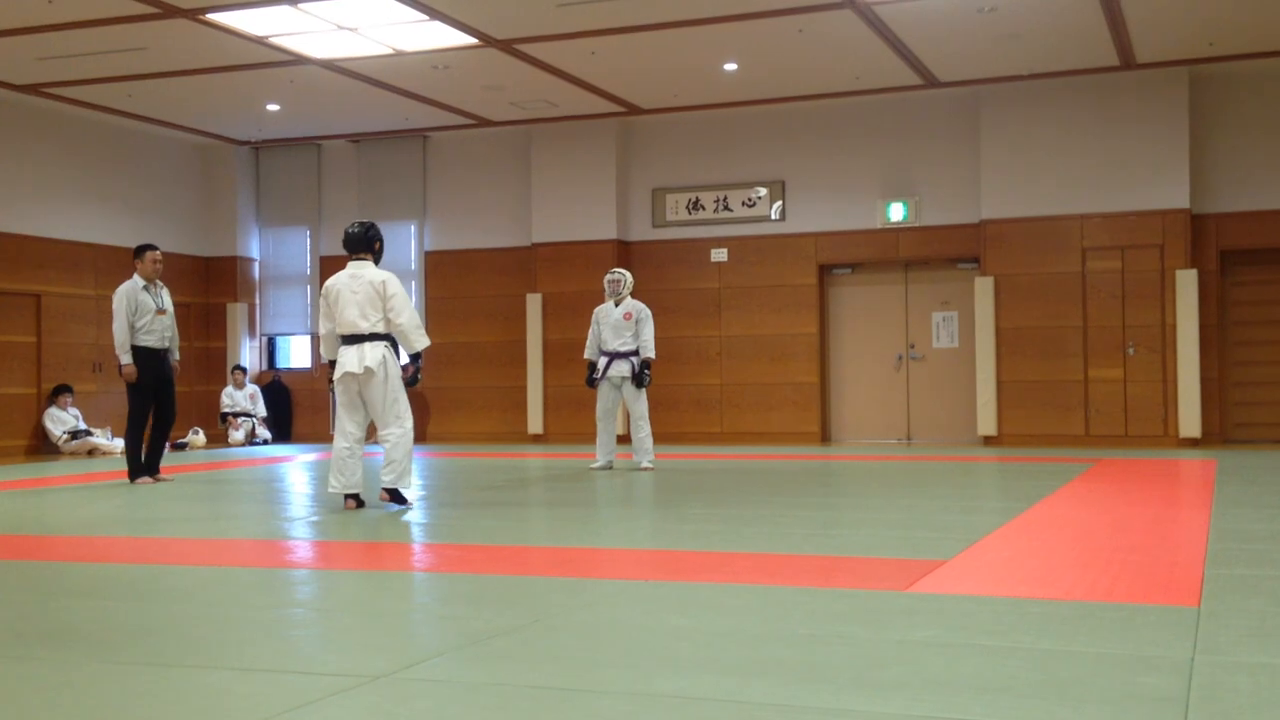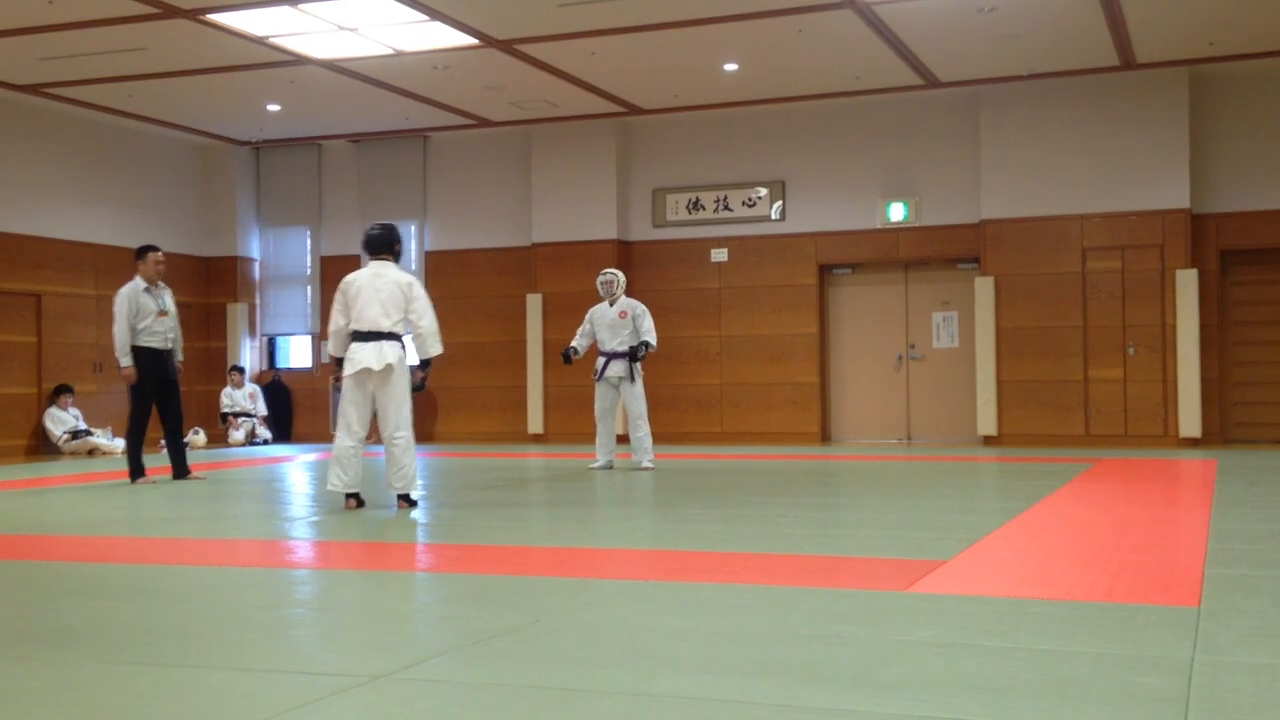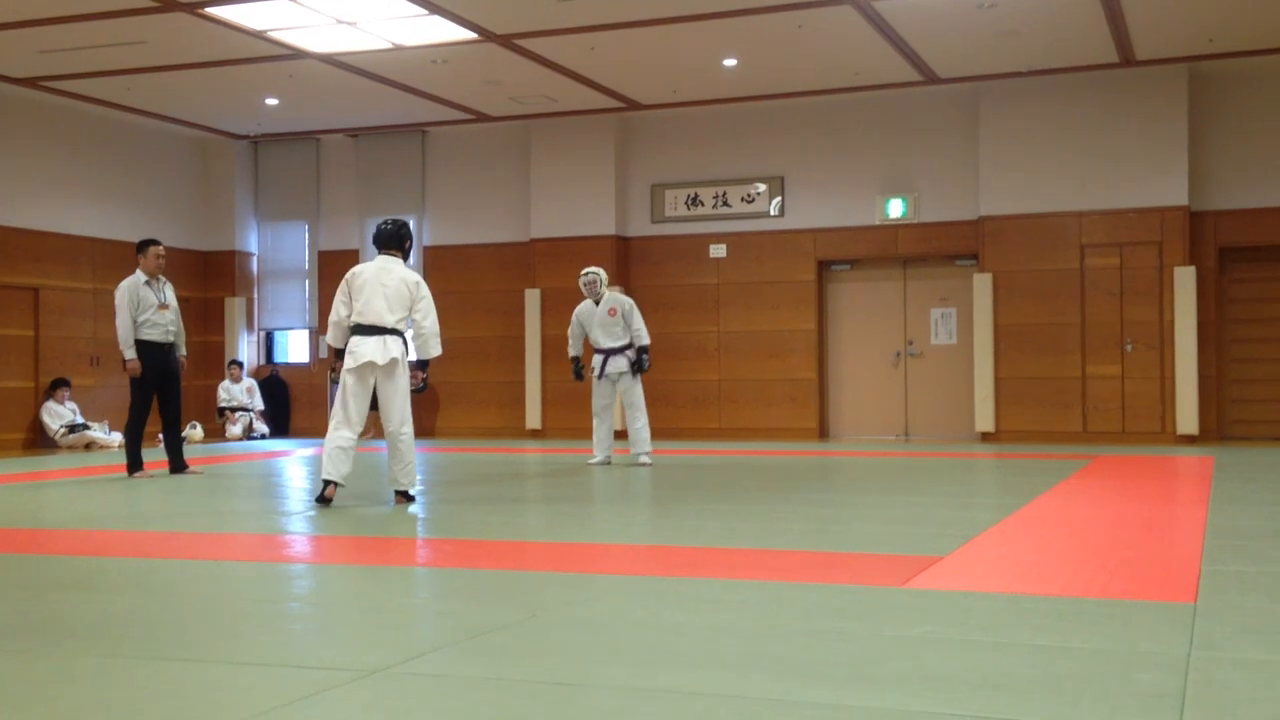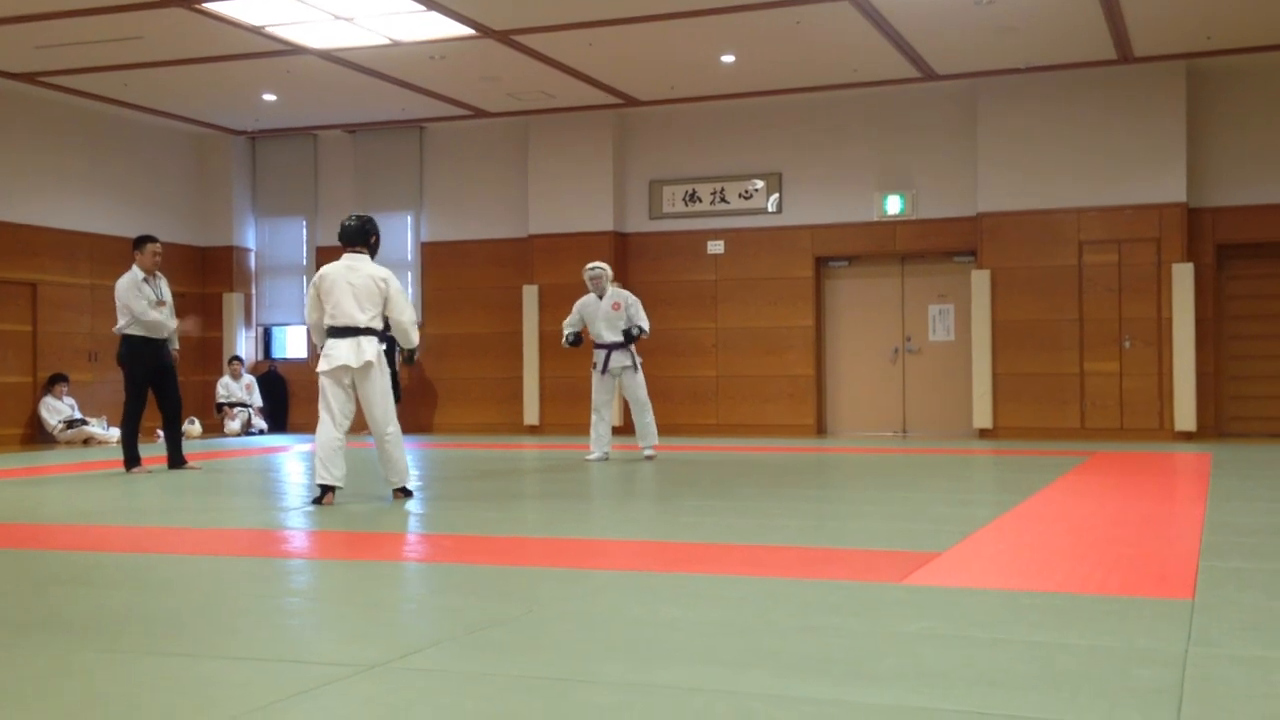
dt=0.4s
person 1, frame 1
left shoulder: (331, 284)
right shoulder: (385, 279)
left elbow: (326, 330)
right elbow: (405, 322)
left wrist: (332, 365)
right wrist: (415, 358)
left hip: (346, 357)
right hip: (378, 356)
left knee: (348, 429)
right knee: (396, 424)
left ankle: (350, 494)
right ankle: (390, 486)
person 1, frame 2
left shoulder: (350, 281)
right shoulder: (407, 281)
left elbow: (337, 326)
right elbow: (424, 325)
left wrist: (339, 363)
right wrist: (424, 364)
left hip: (357, 355)
right hip: (391, 355)
left knee: (349, 428)
right knee: (397, 429)
left ankle: (351, 493)
right ankle: (402, 494)
person 1, frame 3
left shoulder: (356, 273)
right shoulder: (413, 279)
left elbow: (338, 318)
right elbow: (426, 326)
left wrist: (338, 354)
right wrist: (422, 364)
left hip: (358, 348)
right hip: (392, 351)
left knee: (345, 421)
right knee: (399, 424)
left ankle: (330, 483)
right ankle: (402, 489)
person 1, frame 4
left shoulder: (324, 274)
right shoulder: (382, 275)
left elbow: (313, 319)
right elbow: (403, 319)
right wrist: (410, 347)
left hip: (334, 350)
right hip: (368, 350)
left knee: (331, 422)
right knee: (384, 422)
left ankle: (327, 488)
right ankle: (399, 485)
person 2, frame 1
left shoulder: (163, 291)
right shoulder: (127, 291)
right elbow: (122, 329)
left wrist: (174, 356)
right wrist: (126, 362)
left hip: (161, 358)
right hip: (141, 358)
left knee: (166, 414)
right knee: (138, 417)
left ankle: (151, 468)
right ankle: (136, 472)
person 2, frame 2
left shoulder: (165, 292)
right shoulder: (129, 293)
left elbow: (174, 327)
right elbow: (122, 330)
left wrist: (178, 357)
right wrist: (126, 363)
left hip: (164, 359)
right hip: (142, 359)
left knee: (174, 416)
right knee: (139, 417)
left ankle: (181, 468)
right ankle: (137, 472)
person 2, frame 3
left shoulder: (167, 287)
right shoulder: (129, 286)
left elbow: (177, 321)
right elbow: (125, 324)
left wrist: (181, 352)
right wrist: (130, 357)
left hip: (167, 353)
right hip: (145, 353)
left knee: (172, 411)
right knee: (140, 411)
left ankle: (178, 463)
right ankle: (135, 466)
person 2, frame 4
left shoulder: (161, 280)
right shoulder: (127, 283)
right elbow: (145, 315)
left wrist: (173, 345)
right wrist: (177, 326)
left hip: (160, 347)
right hip: (137, 348)
left knee: (172, 404)
right knee: (135, 406)
left ankle: (176, 458)
right ankle: (132, 461)
person 3, frame 1
left shoulder: (639, 309)
right shoulder: (600, 311)
left elbow: (646, 341)
right elbow: (593, 341)
left wrist: (646, 368)
right wrist: (590, 368)
left hip: (630, 366)
right hip: (606, 367)
left knee: (638, 413)
right knee: (604, 414)
left ankle: (645, 458)
right ankle: (605, 458)
person 3, frame 2
left shoulder: (635, 307)
right shoulder: (595, 311)
left elbow: (649, 332)
right elbow: (584, 336)
left wrist: (642, 347)
right wrist: (572, 351)
left hip: (627, 365)
right hip: (604, 366)
left knee: (637, 413)
right knee: (603, 414)
left ankle: (645, 458)
right ankle: (605, 458)
person 3, frame 3
left shoulder: (622, 301)
right shoulder: (580, 311)
left elbow: (638, 328)
right elbow: (575, 338)
left wrist: (643, 353)
right wrist: (575, 362)
left hip: (625, 360)
right hip: (601, 363)
left knee: (635, 406)
right knee: (601, 409)
left ankle: (642, 452)
right ankle: (602, 454)
person 3, frame 4
left shoulder: (625, 296)
right shoulder: (583, 303)
left elbow: (642, 319)
right elbow: (569, 325)
left wrist: (637, 329)
right wrist: (571, 337)
left hip: (626, 355)
right hip: (602, 357)
left knee: (639, 400)
right knee: (600, 404)
left ankle: (648, 445)
right ankle: (600, 450)
